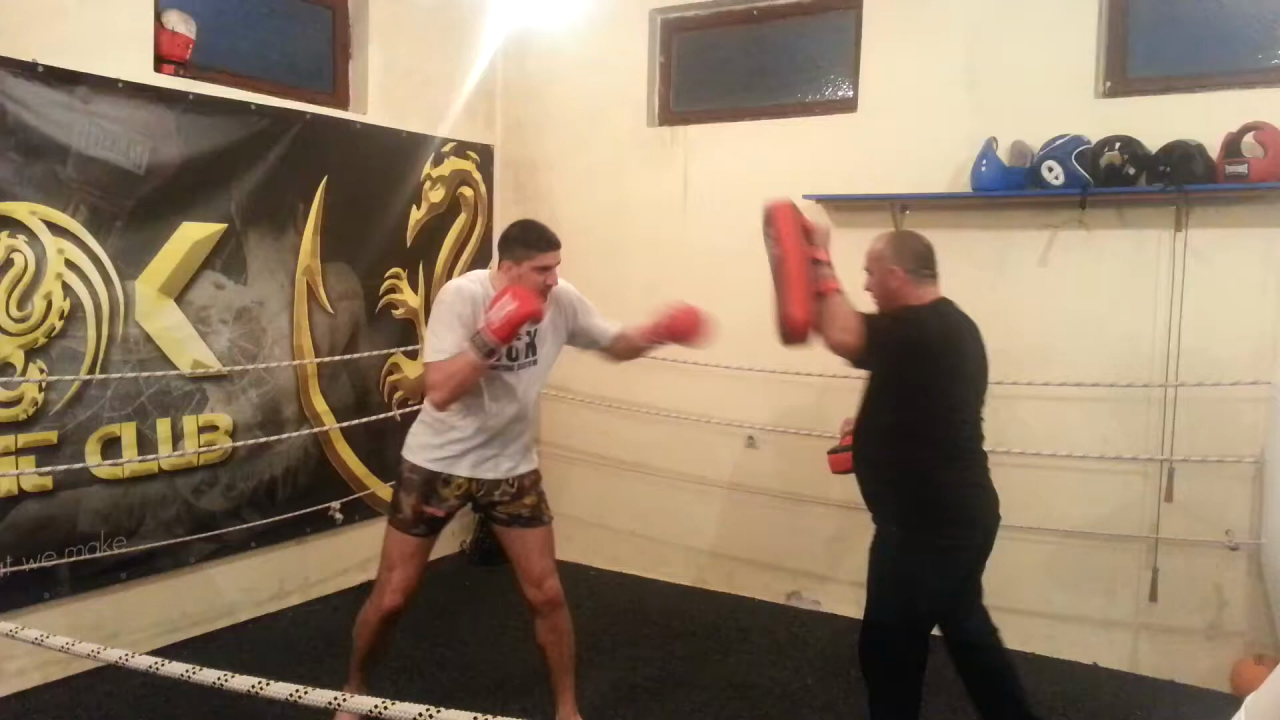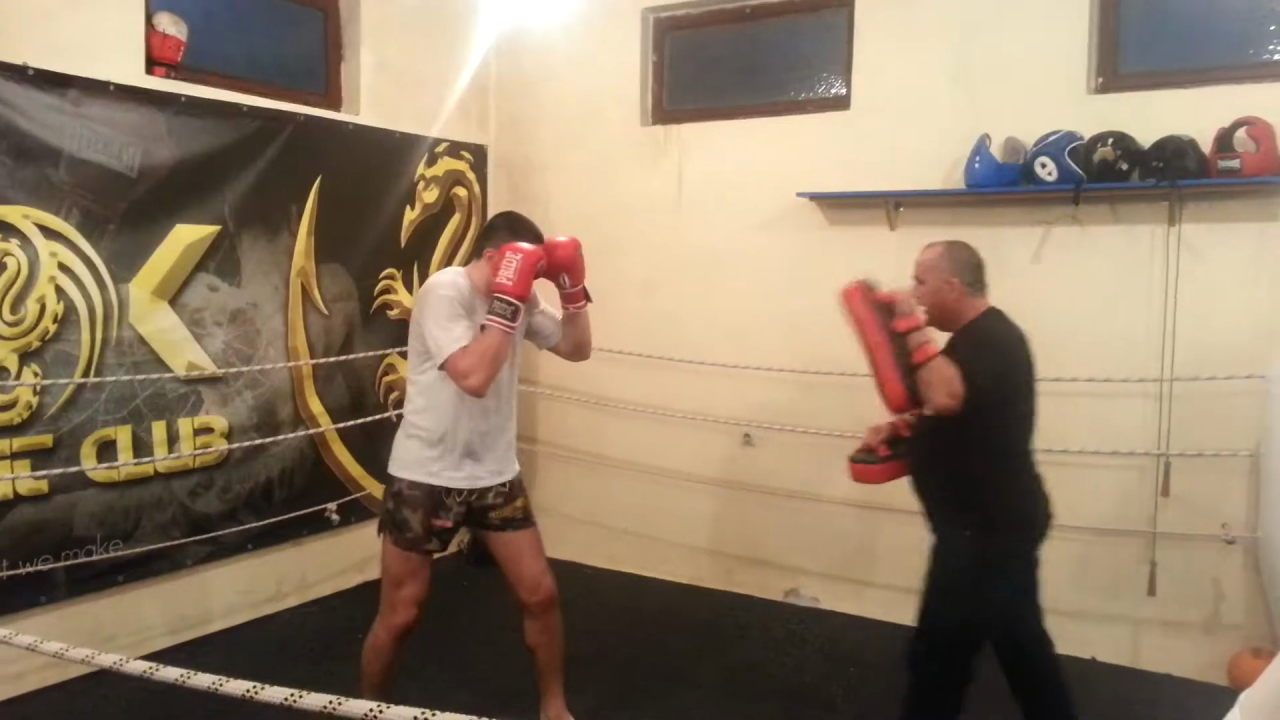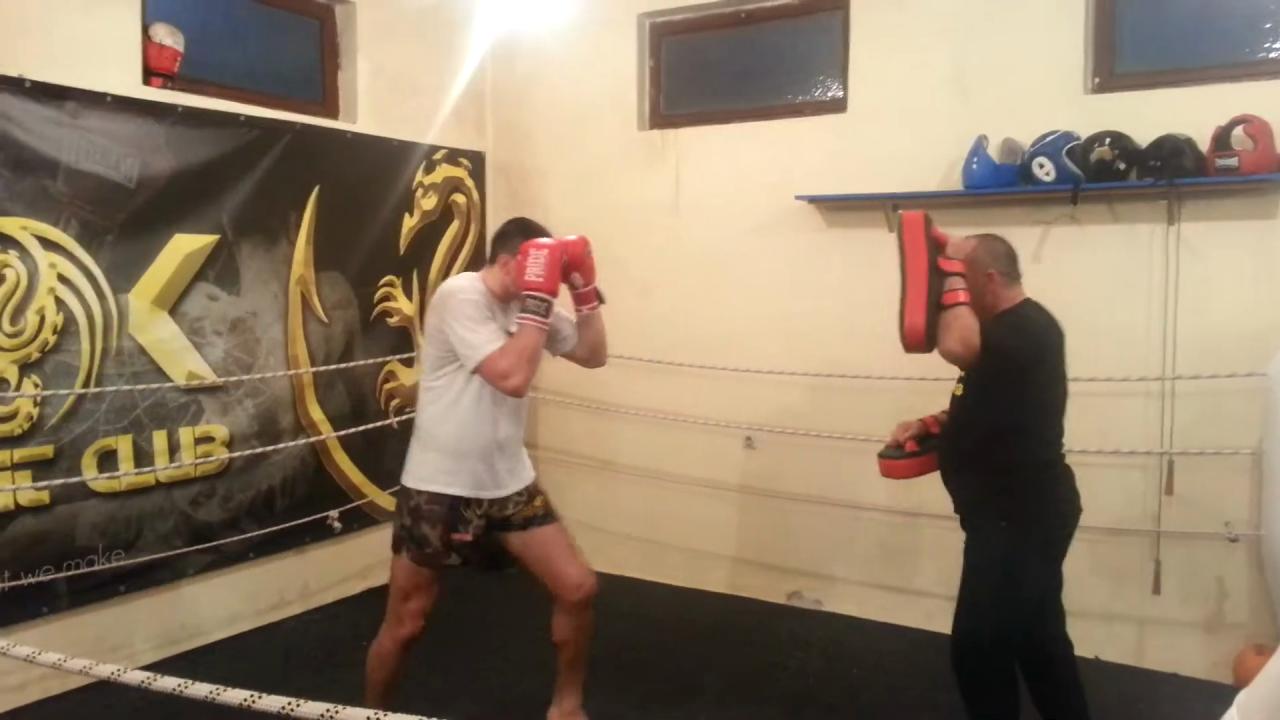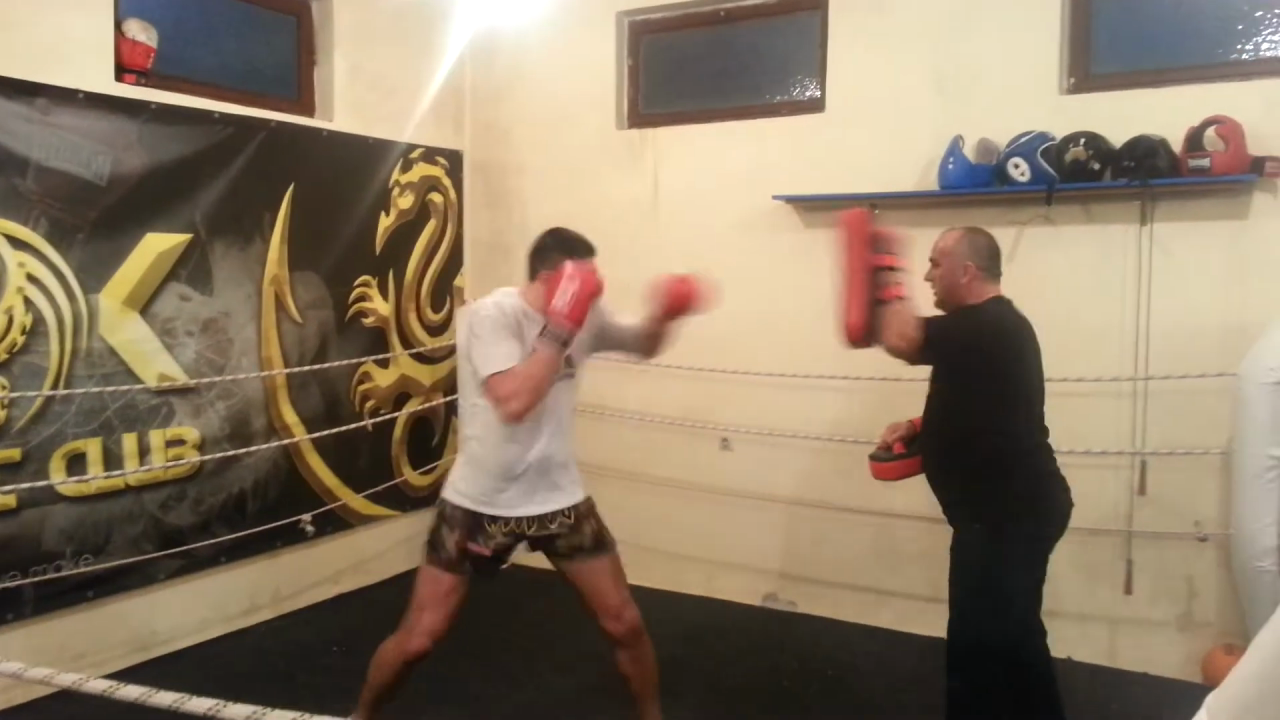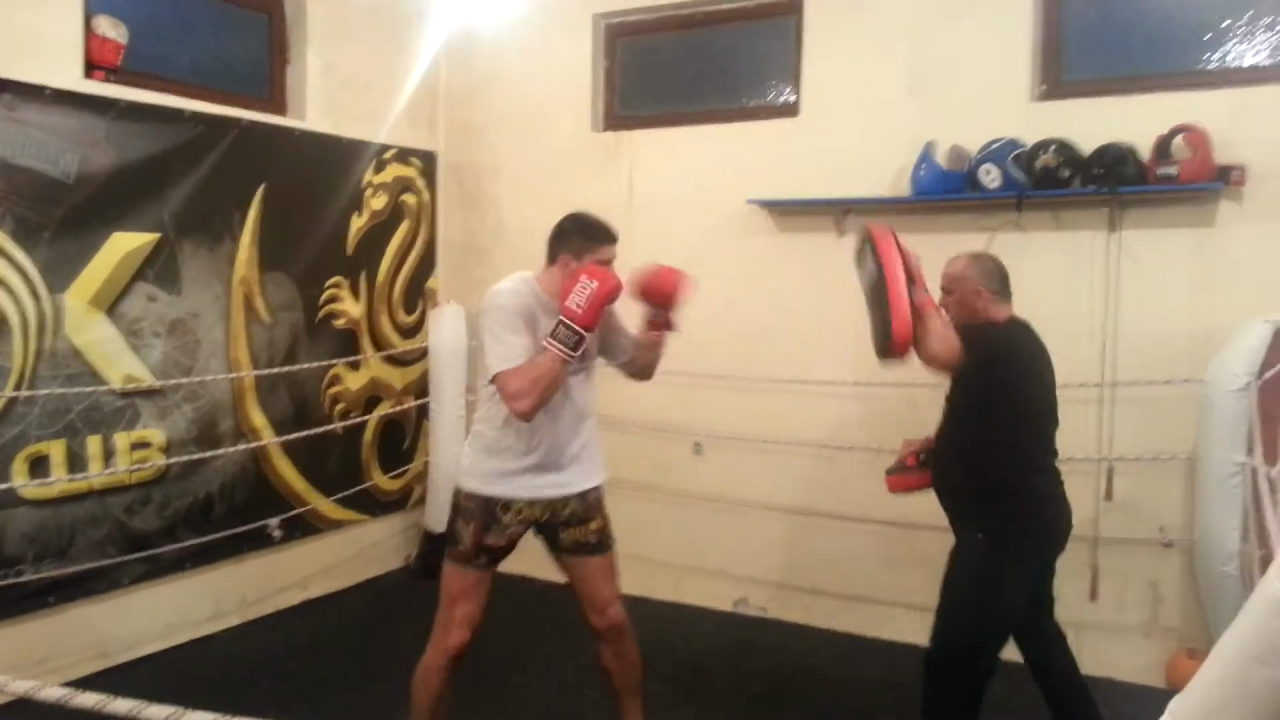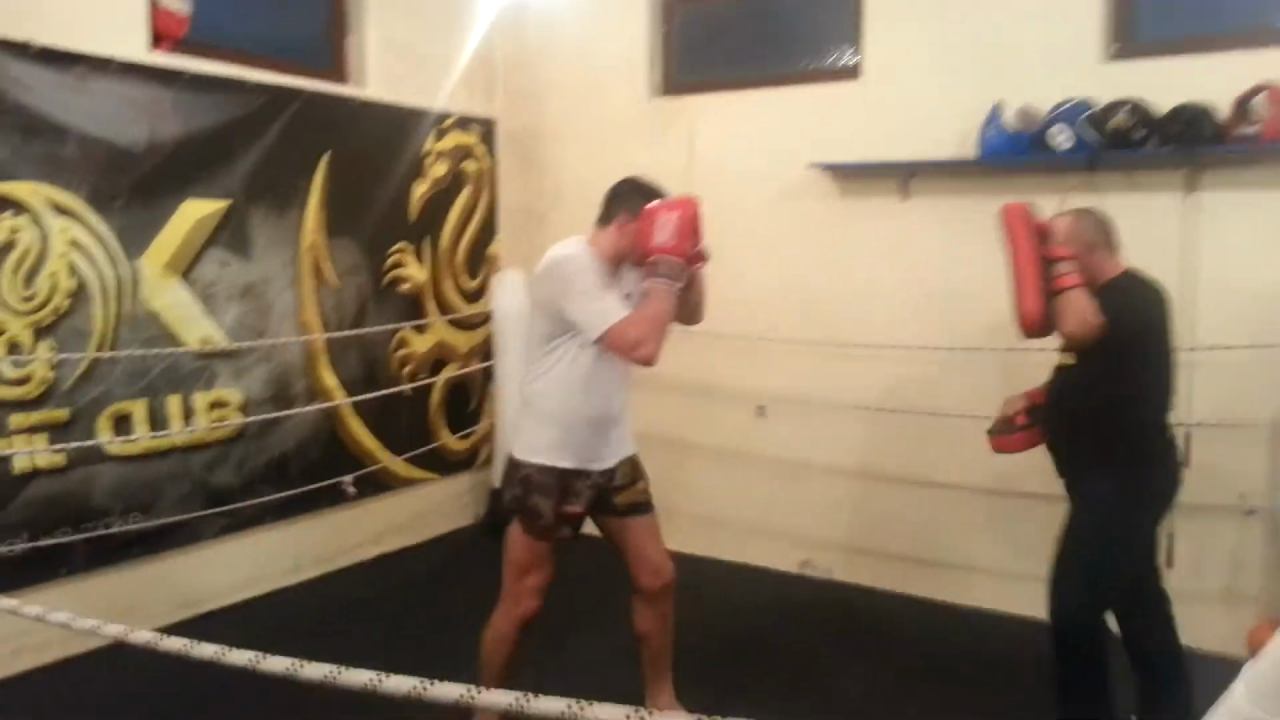
dt=0.3s
person 1, frame 1
left shoulder: (560, 301)
right shoulder: (460, 296)
left elbow: (615, 343)
right elbow: (439, 393)
left wrist: (662, 330)
right wrist: (490, 336)
left hip: (511, 467)
right hip: (437, 462)
left knee: (544, 595)
right knee: (391, 596)
person 1, frame 2
left shoulder: (520, 298)
right shoulder: (443, 291)
left elbow: (576, 348)
right elbow: (473, 377)
left wrist: (572, 287)
right wrist: (506, 302)
left hip: (496, 474)
right hip: (425, 476)
left knee: (540, 594)
right knee: (400, 613)
person 1, frame 3
left shoulder: (523, 302)
right shoulder: (460, 297)
left elbow: (593, 354)
right elbow: (514, 378)
left wrist: (584, 287)
right wrist: (538, 299)
left hip: (511, 481)
right hip: (441, 487)
left knee: (578, 589)
right knee: (406, 623)
person 1, frame 4
left shoulder: (579, 317)
right shoulder: (492, 313)
left elbow: (643, 343)
right elbow: (513, 404)
left wrist: (666, 311)
right wrist: (560, 327)
left hip: (559, 499)
right hip: (480, 503)
left knee: (625, 624)
right knee: (419, 638)
person 1, frame 5
left shoulder: (590, 303)
right shoulder: (509, 300)
left elbow: (641, 367)
right elbow: (522, 401)
left wrist: (659, 316)
right wrist: (573, 324)
left hip: (574, 485)
right hip: (496, 488)
left knee: (610, 619)
right knee: (454, 636)
person 1, frame 6
left shoulder: (630, 268)
right shoulder: (568, 265)
left elbow: (690, 313)
right elbow: (641, 347)
left wrist: (689, 255)
right wrist: (667, 264)
left hip: (611, 455)
right hip: (549, 461)
left knee: (657, 579)
right knee: (522, 602)
person 2, frame 1
left shoulder: (925, 327)
right shoulder: (946, 325)
left elbow: (842, 336)
left wrist: (819, 261)
right wrist: (872, 419)
left hip: (926, 522)
right hip: (956, 513)
left knee: (886, 646)
right knee: (967, 630)
person 2, frame 2
left shoulder: (991, 341)
right shoulder: (979, 336)
left elbow: (945, 397)
right elbow: (955, 413)
left wrist: (912, 330)
right wrist: (899, 428)
left hip: (986, 527)
right hip: (1002, 519)
left knee: (938, 650)
right knee: (1017, 634)
person 2, frame 3
left shoulder: (1029, 327)
right shoulder: (1006, 329)
left elbow: (956, 346)
right elbow: (989, 409)
left wrist: (951, 275)
right wrist: (930, 425)
left hip: (1021, 518)
right hip: (1020, 514)
left knee: (980, 646)
right knee: (1037, 635)
person 2, frame 4
left shoulder: (985, 325)
right shoulder: (989, 324)
left elbow: (898, 339)
left wrist: (889, 268)
right wrist: (918, 428)
left hip: (1006, 515)
right hip: (1013, 509)
left knee: (976, 647)
right knee: (1014, 634)
person 2, frame 5
left shoulder: (1006, 343)
right shoulder: (1003, 344)
left elbow: (939, 353)
left wrist: (918, 285)
right wrist: (935, 444)
left hip: (1005, 526)
right hip: (1024, 518)
left knee: (956, 658)
right knee: (1036, 633)
person 2, frame 6
left shoulder: (1135, 297)
right shoulder: (1102, 300)
left elbow: (1076, 328)
left wrist: (1061, 255)
right wrist: (1034, 400)
left hip: (1125, 477)
right hip: (1111, 475)
left knee: (1075, 602)
right knee: (1135, 594)
